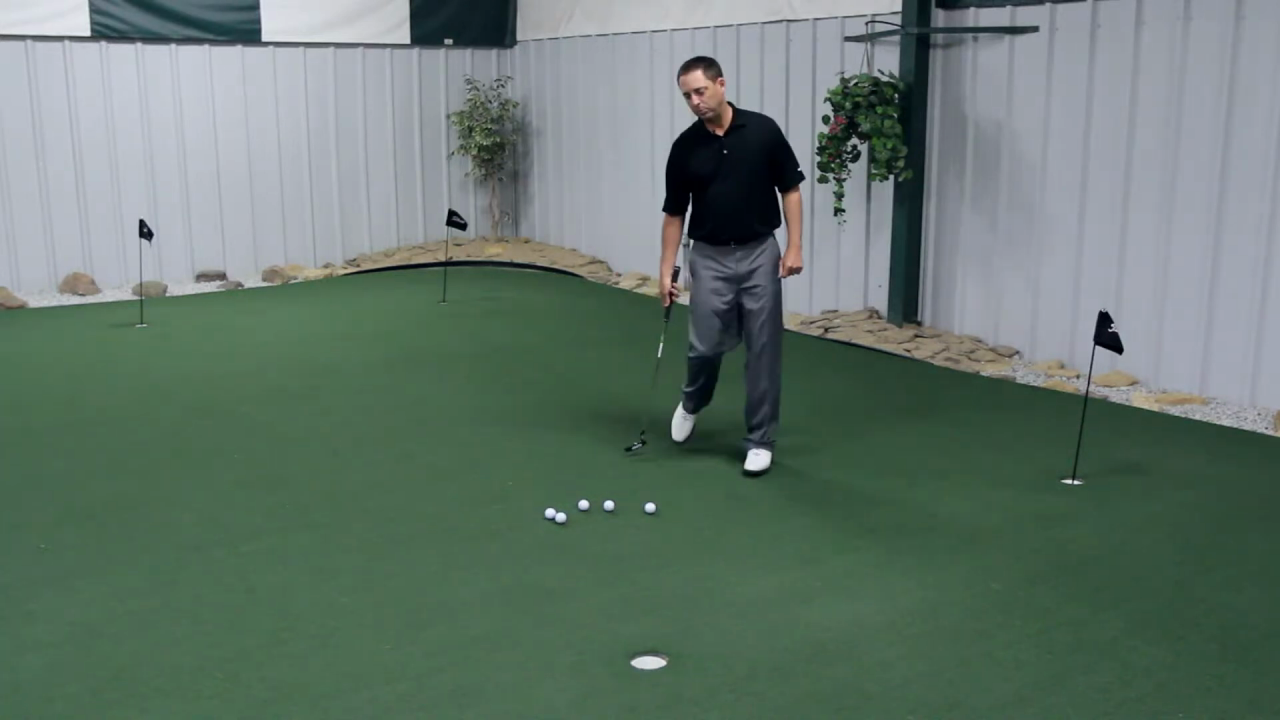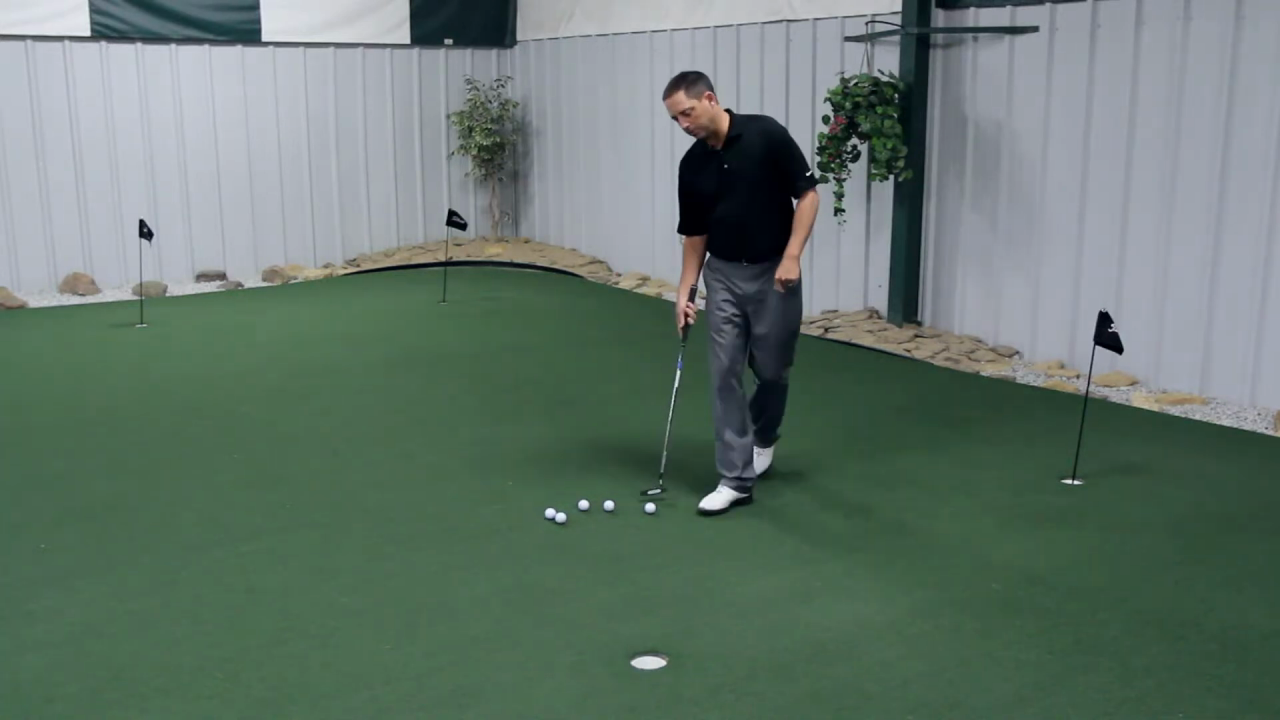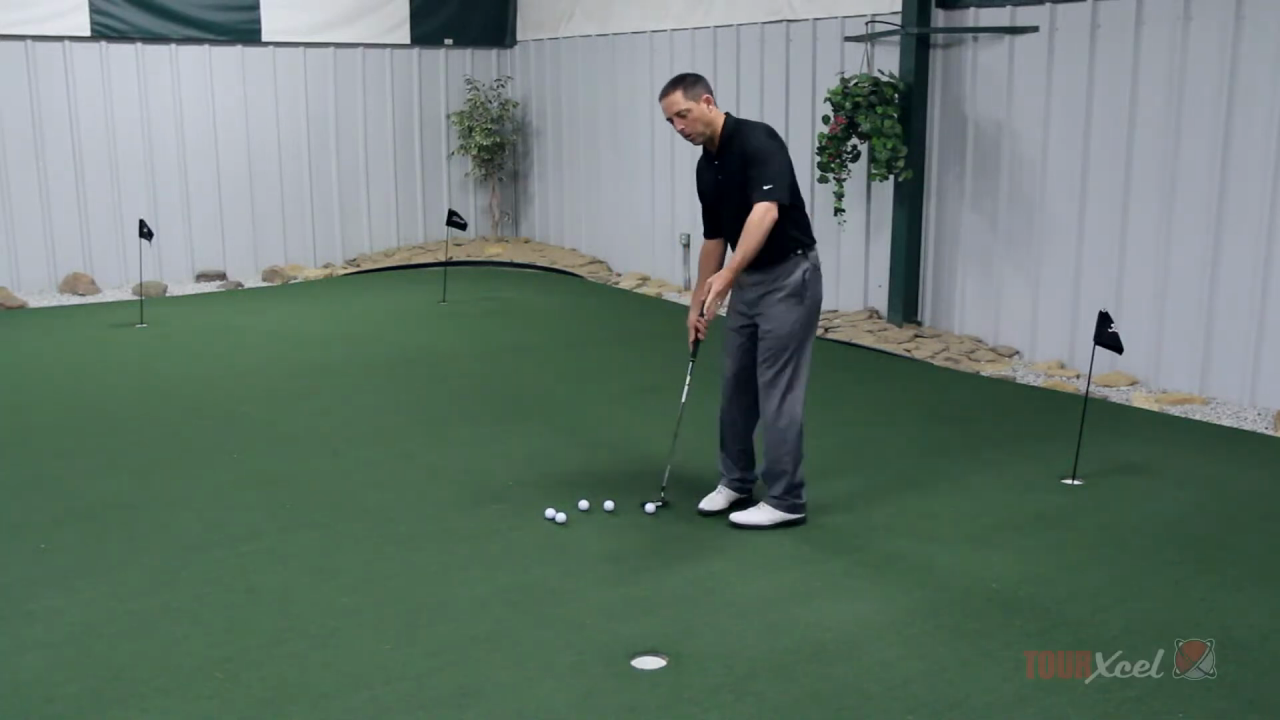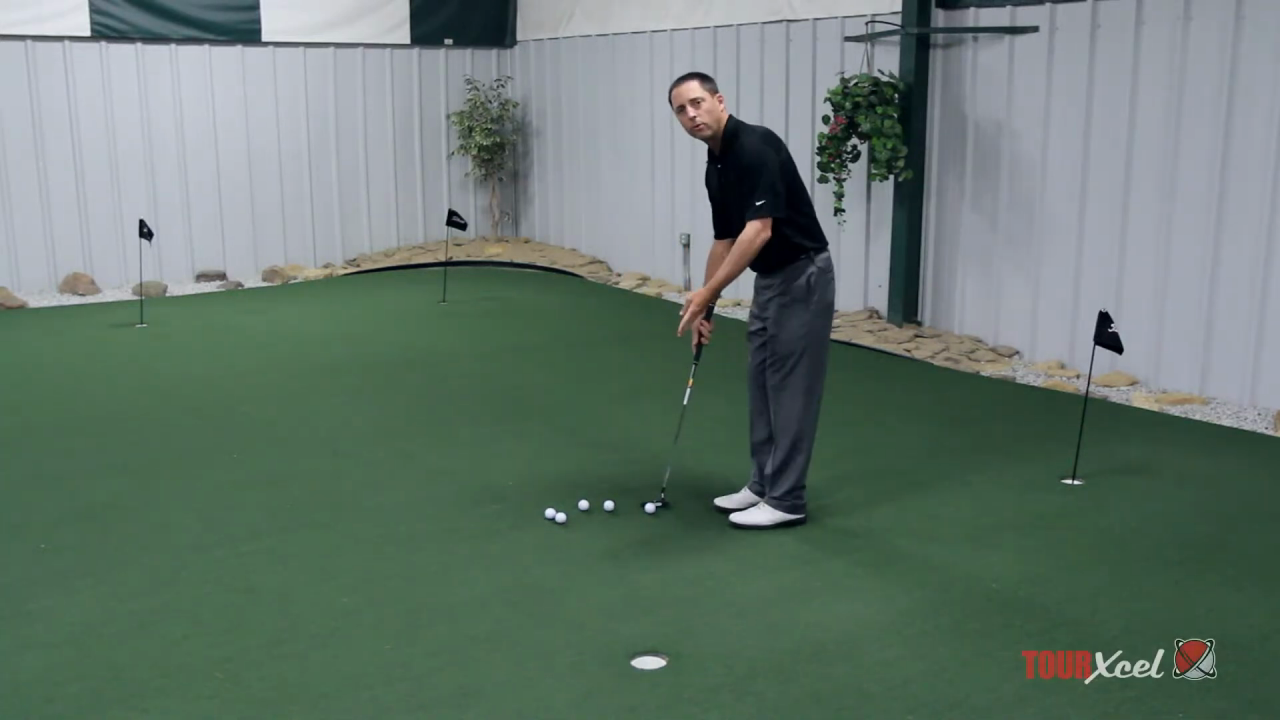
dt=0.5s
person 1, frame 1
left shoulder: (763, 130)
right shoulder: (684, 147)
left elbow: (790, 190)
right elbow: (674, 213)
left wrist: (795, 246)
right wrist: (666, 269)
left hip: (759, 255)
right hip: (709, 258)
left knee: (763, 349)
right knee: (707, 346)
left ankle: (760, 439)
right ankle: (692, 400)
person 1, frame 2
left shoulder: (767, 134)
right shoulder: (691, 164)
left elbow: (808, 194)
right elbow: (694, 233)
left wrist: (791, 256)
right wrist: (684, 291)
left hip: (773, 273)
right hip: (723, 275)
left knee: (771, 368)
right knee: (725, 373)
left ankle: (763, 437)
right ankle: (735, 478)
person 1, frame 3
left shoulder: (757, 140)
right shoulder: (706, 167)
left elbow: (767, 210)
right elbow: (714, 237)
left wrist: (727, 274)
right wrist: (697, 303)
left hip: (789, 275)
right hip: (746, 281)
left knee: (778, 388)
right knee: (736, 383)
left ankle: (785, 499)
right ankle: (736, 481)
person 1, frame 4
left shoulder: (756, 146)
right shoulder: (714, 167)
left elbow: (759, 230)
right elbow: (724, 240)
left wrist: (707, 292)
right wrist: (702, 304)
left hip: (801, 277)
right hip: (769, 281)
left knee: (790, 388)
right knee: (762, 385)
left ankle: (786, 500)
right ankle: (764, 484)
